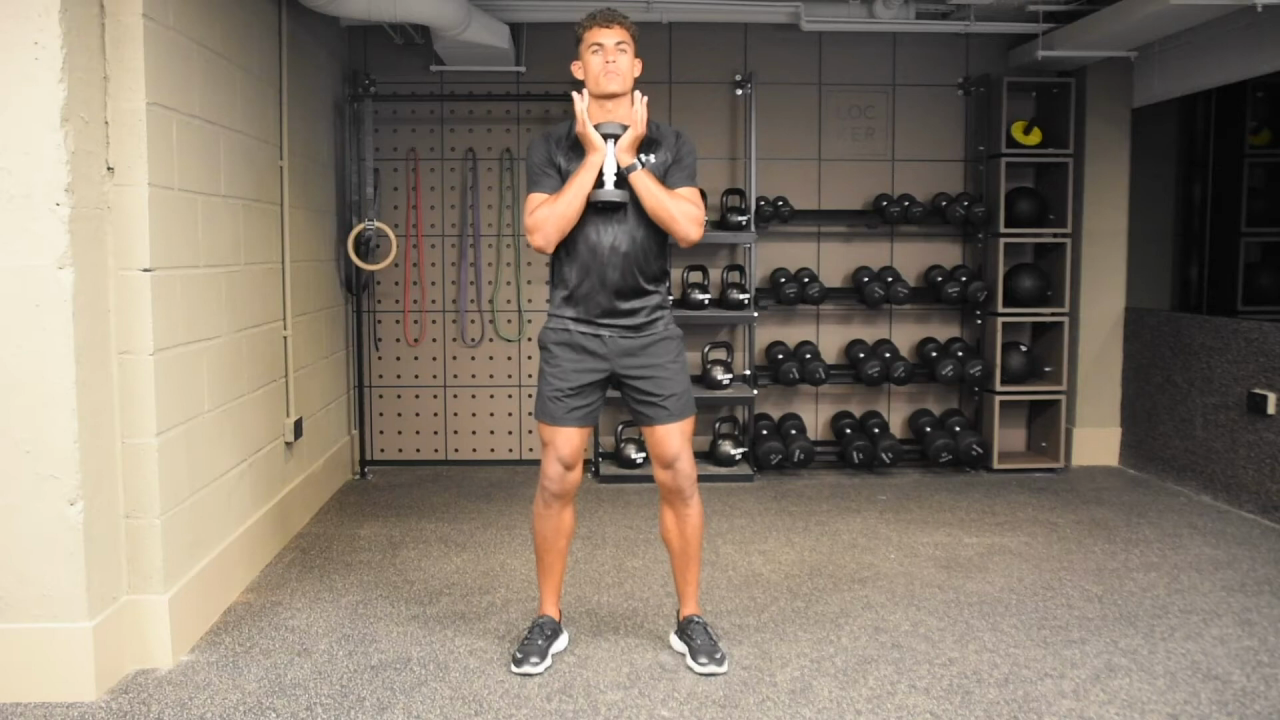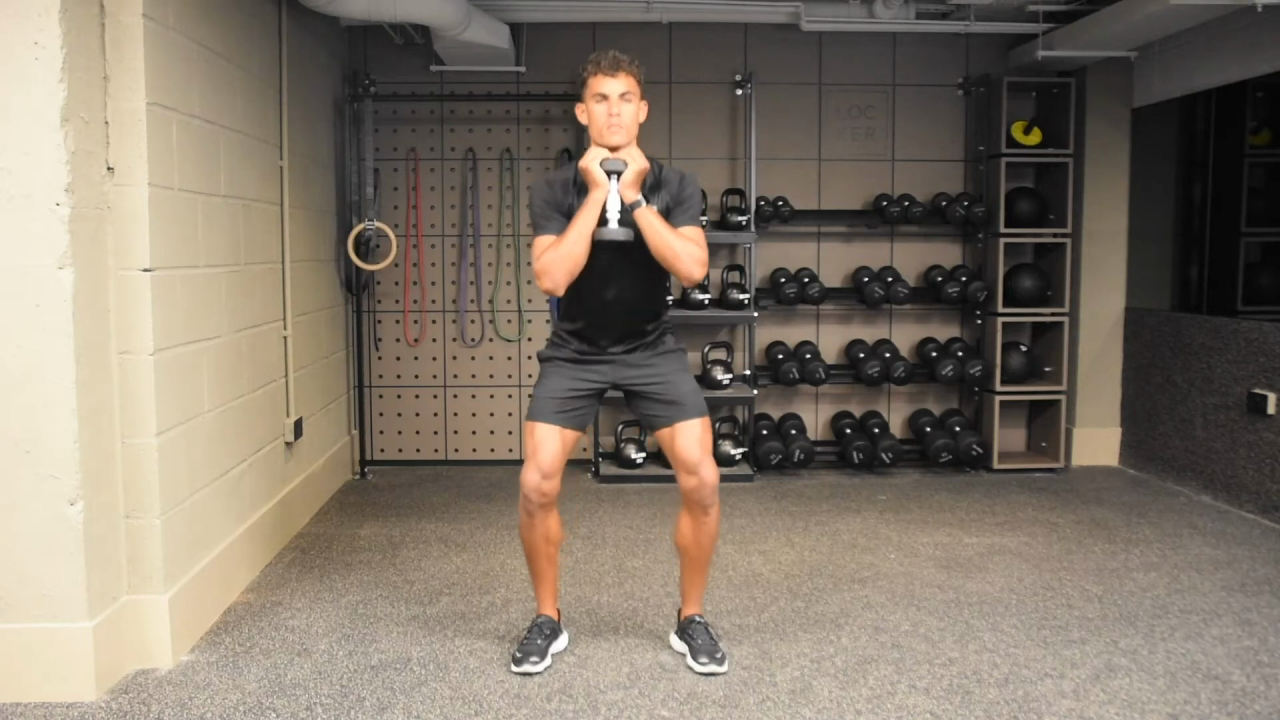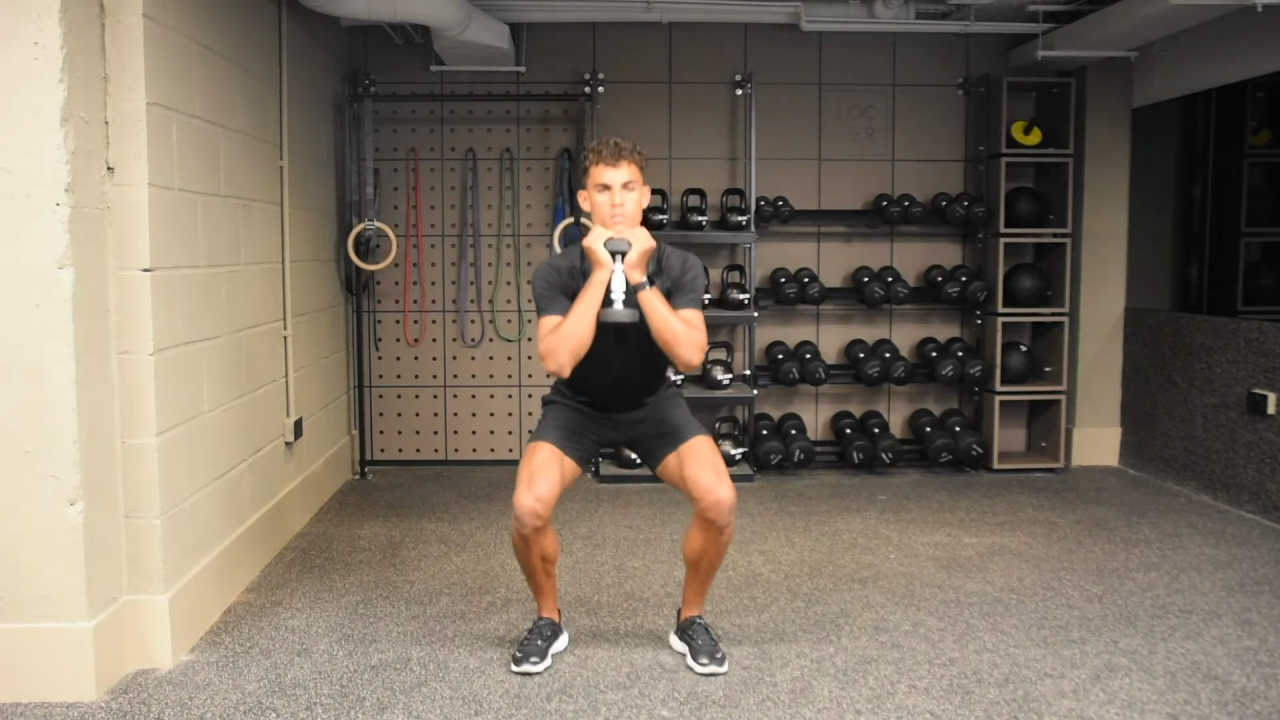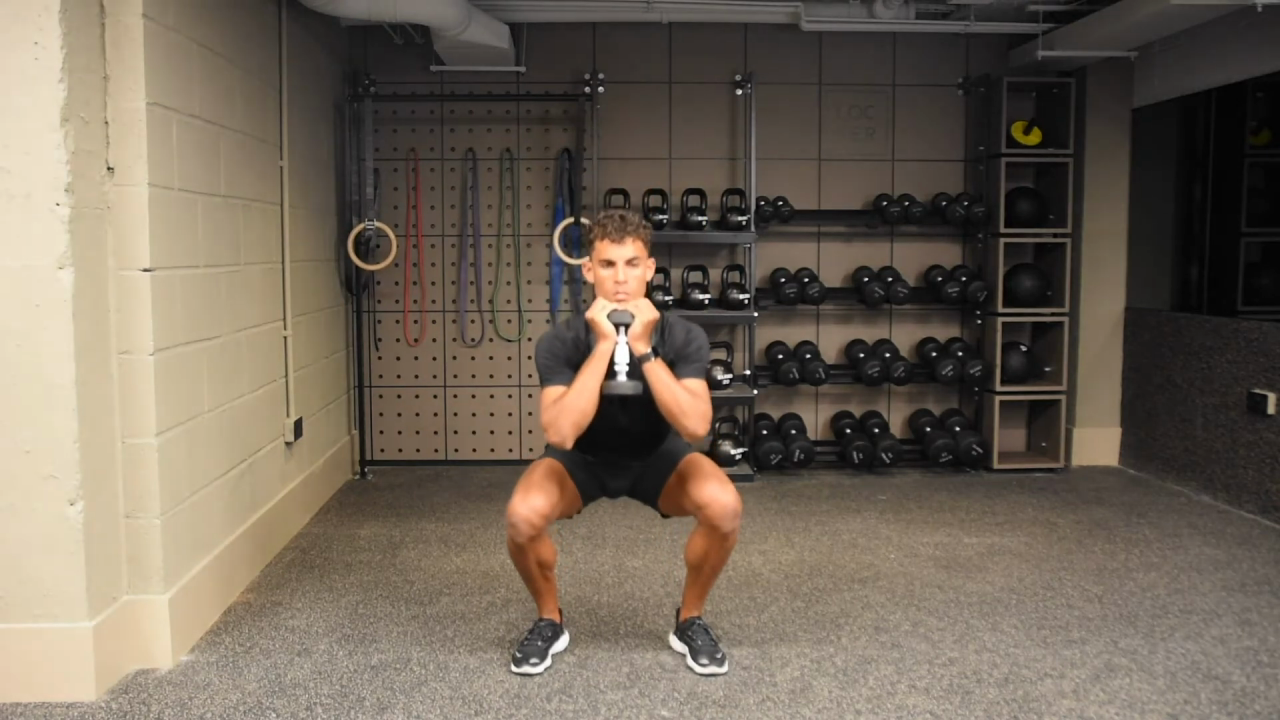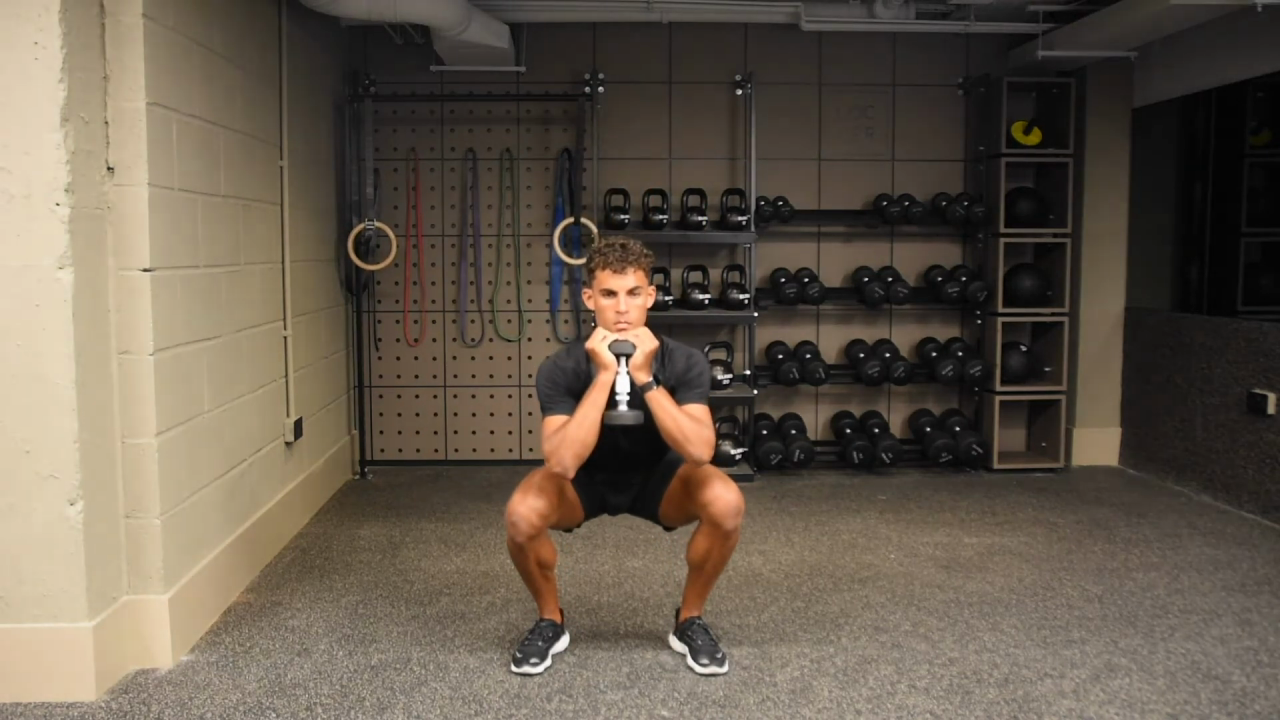
dt=0.7s
person 1, frame 1
left shoulder: (669, 144)
right shoulder: (551, 146)
left elbow: (690, 228)
right elbow: (541, 235)
left wrist: (629, 160)
right wrist: (593, 156)
left hip: (650, 331)
right hip: (573, 332)
left knee: (677, 474)
right knee: (559, 476)
left ankle: (690, 619)
right ankle: (548, 619)
person 1, frame 2
left shoulder: (675, 187)
right shoulder: (554, 191)
left elbow: (693, 269)
right elbow: (552, 278)
left wrist: (634, 197)
right wrist: (596, 195)
left hip: (652, 349)
right hip: (575, 351)
left knee: (701, 480)
right knee: (537, 484)
left ankle: (691, 620)
right ankle: (547, 620)
person 1, frame 3
left shoulder: (679, 267)
right shoulder: (557, 272)
left elbow: (691, 355)
right elbow: (558, 362)
left wrist: (638, 279)
right wrist: (600, 275)
left hip: (653, 404)
right hip: (577, 407)
left knee: (719, 500)
right knee: (529, 508)
left ankle: (690, 619)
right ankle: (548, 621)
person 1, frame 4
left shoulder: (683, 337)
right shoulder: (561, 342)
left elbow: (696, 426)
right elbow: (560, 435)
left wrist: (644, 349)
right wrist: (603, 346)
left hip: (655, 455)
right hip: (584, 458)
left knee: (724, 505)
right knee: (523, 515)
left ankle: (690, 620)
right ankle: (550, 621)
person 1, frame 5
left shoulder: (684, 362)
right shoulder: (562, 369)
left elbow: (700, 452)
right elbow: (561, 464)
left wrist: (645, 378)
right wrist: (604, 375)
left hip: (656, 473)
right hip: (586, 477)
left knee: (726, 503)
right knee: (522, 514)
left ankle: (690, 620)
right ankle: (550, 621)
